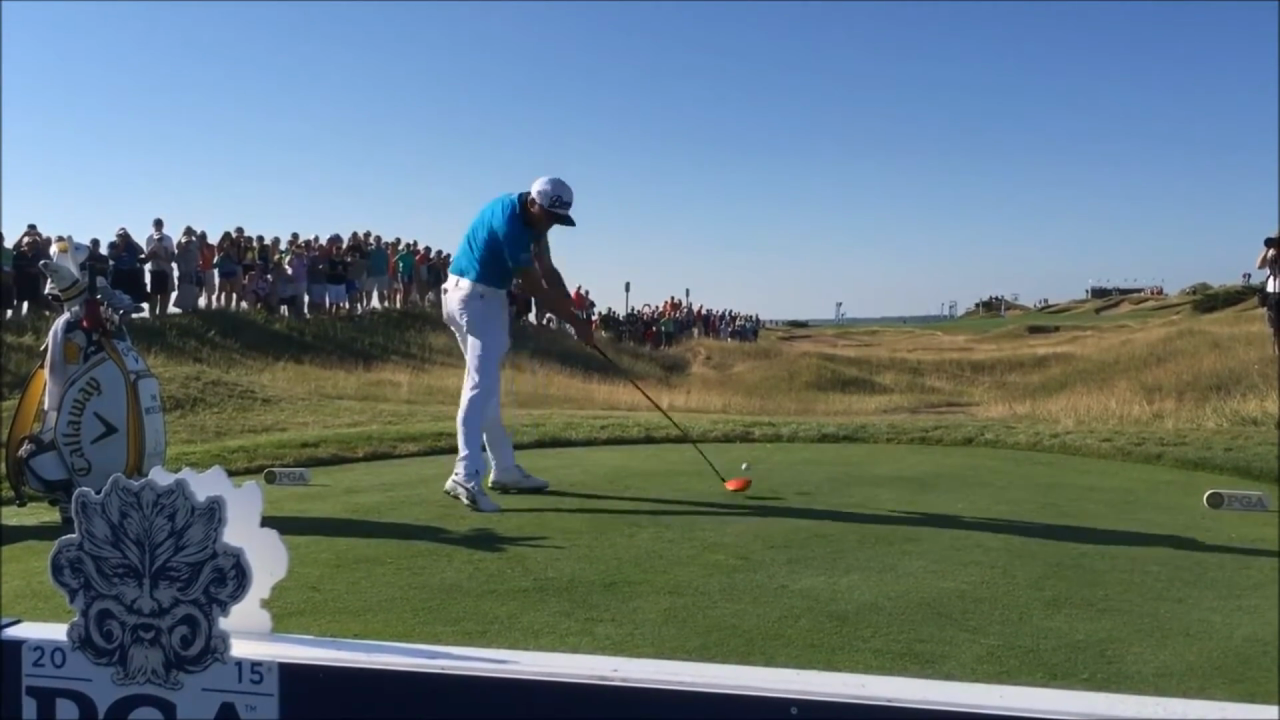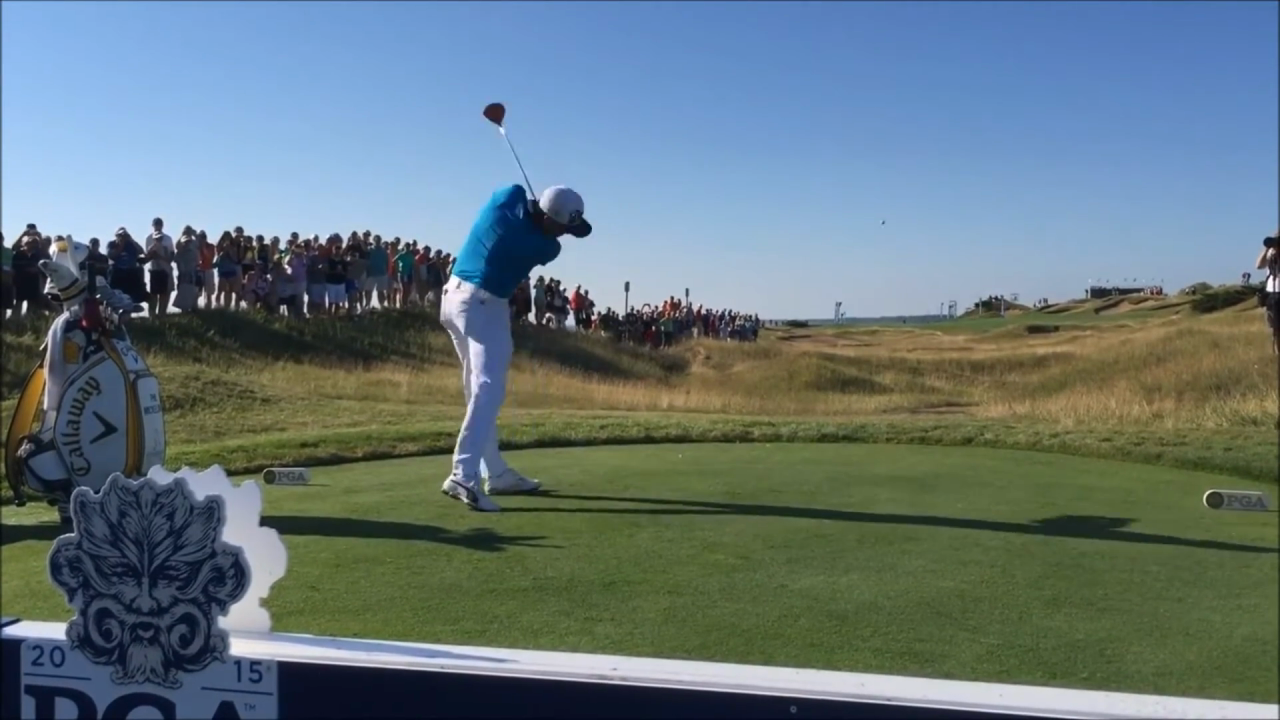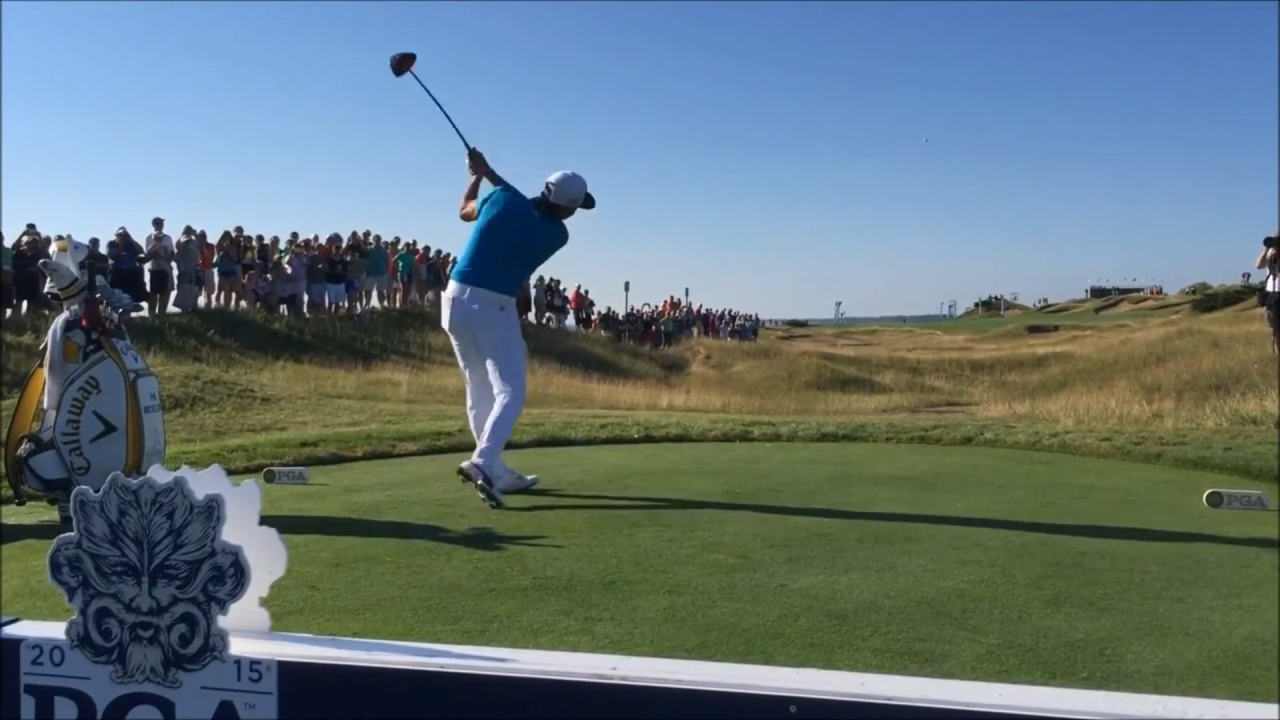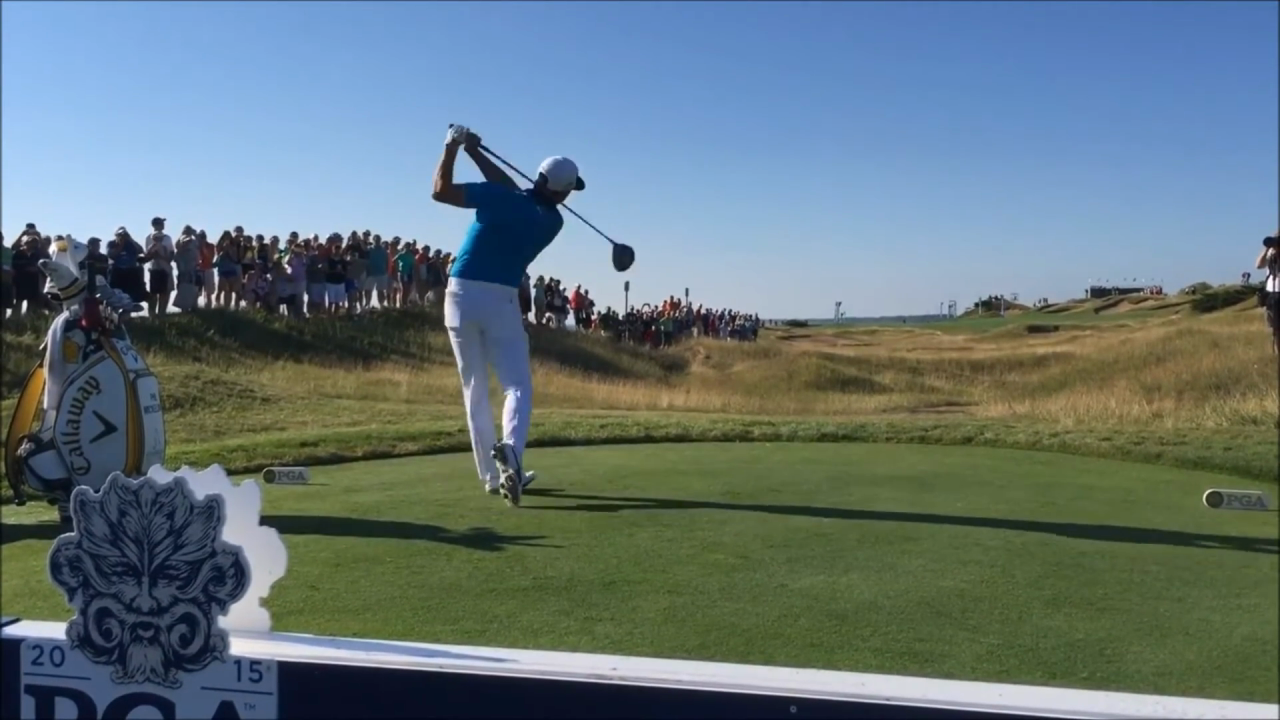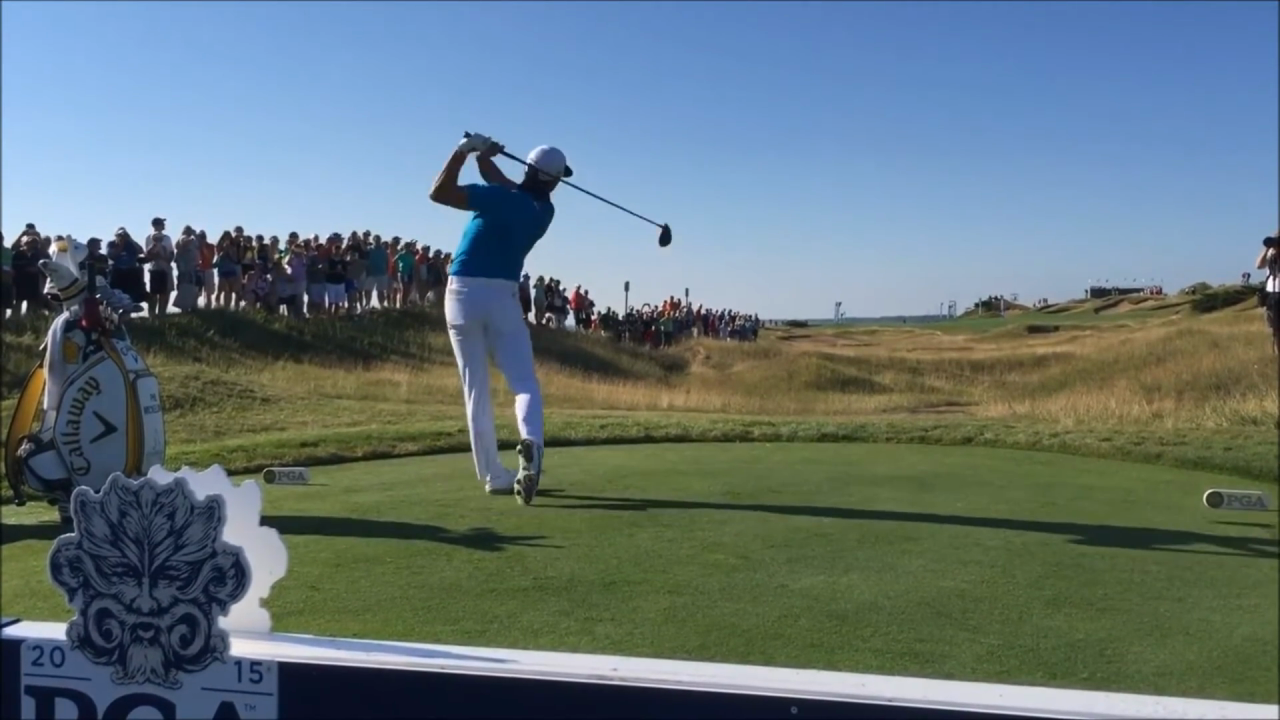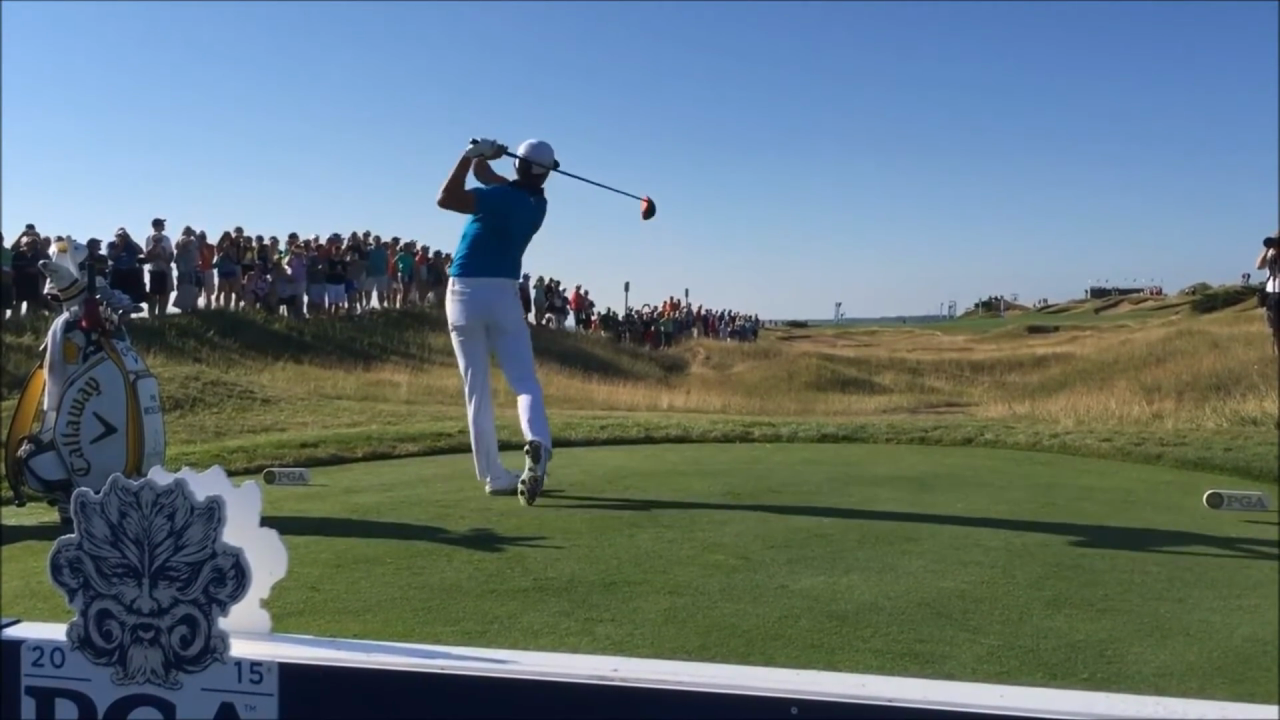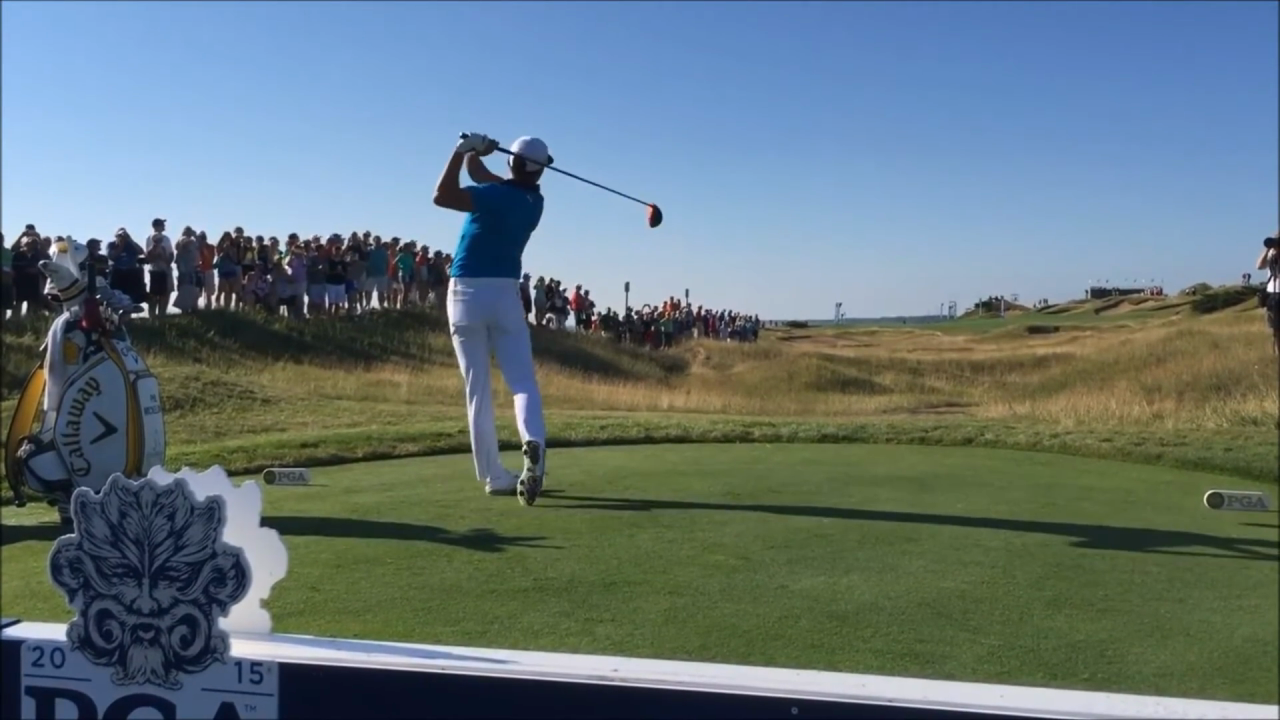
dt=0.1s
person 1, frame 1
left shoulder: (514, 201)
right shoulder: (511, 228)
left elbow: (548, 272)
right elbow: (535, 288)
left wrist: (572, 313)
right wrist: (575, 321)
right hip: (482, 300)
left knee: (482, 385)
right knee: (482, 386)
left ankle: (504, 467)
right ankle: (465, 475)
person 1, frame 2
left shoulder: (510, 196)
right shoulder: (545, 245)
left hip: (454, 297)
right hip: (484, 306)
left knee: (477, 388)
right knee: (489, 390)
left ankle: (496, 473)
right ankle: (464, 475)
person 1, frame 3
left shoulder: (502, 199)
right shoulder: (556, 235)
left elbow: (467, 211)
left wrist: (478, 174)
right wrist: (485, 170)
left hip: (456, 299)
right hip: (495, 308)
left knee: (479, 391)
right knee: (511, 393)
left ankle: (494, 473)
right ankle: (481, 463)
person 1, frame 4
left shoulder: (497, 196)
right shoulder: (553, 221)
left elbow: (440, 193)
left wrist: (452, 147)
right wrist: (474, 152)
left hip: (458, 297)
right hip: (499, 303)
left knee: (476, 388)
right knee: (518, 387)
left ankle: (494, 474)
right ankle: (510, 448)
person 1, frame 5
left shoulder: (499, 199)
right shoulder: (544, 211)
left elbow: (439, 194)
left wrist: (463, 150)
right wrist: (481, 153)
left hip: (462, 294)
right hip: (502, 297)
left knee: (476, 389)
right knee: (524, 382)
left ankle: (494, 474)
right ankle: (531, 439)
person 1, frame 6
left shoulder: (502, 197)
right shoulder: (538, 203)
left elbow: (446, 198)
left wrist: (471, 155)
right wrist: (480, 157)
left hip: (464, 295)
right hip: (503, 297)
left knee: (477, 391)
right knee: (525, 382)
left ankle: (494, 475)
right ankle: (537, 440)
person 1, frame 7
left shoulder: (496, 196)
right shoulder: (535, 201)
left elbow: (442, 196)
left wrist: (463, 151)
right wrist: (473, 155)
left hip: (464, 296)
right hip: (504, 296)
left knee: (478, 391)
right knee: (523, 383)
left ankle: (494, 475)
right ankle: (533, 442)
